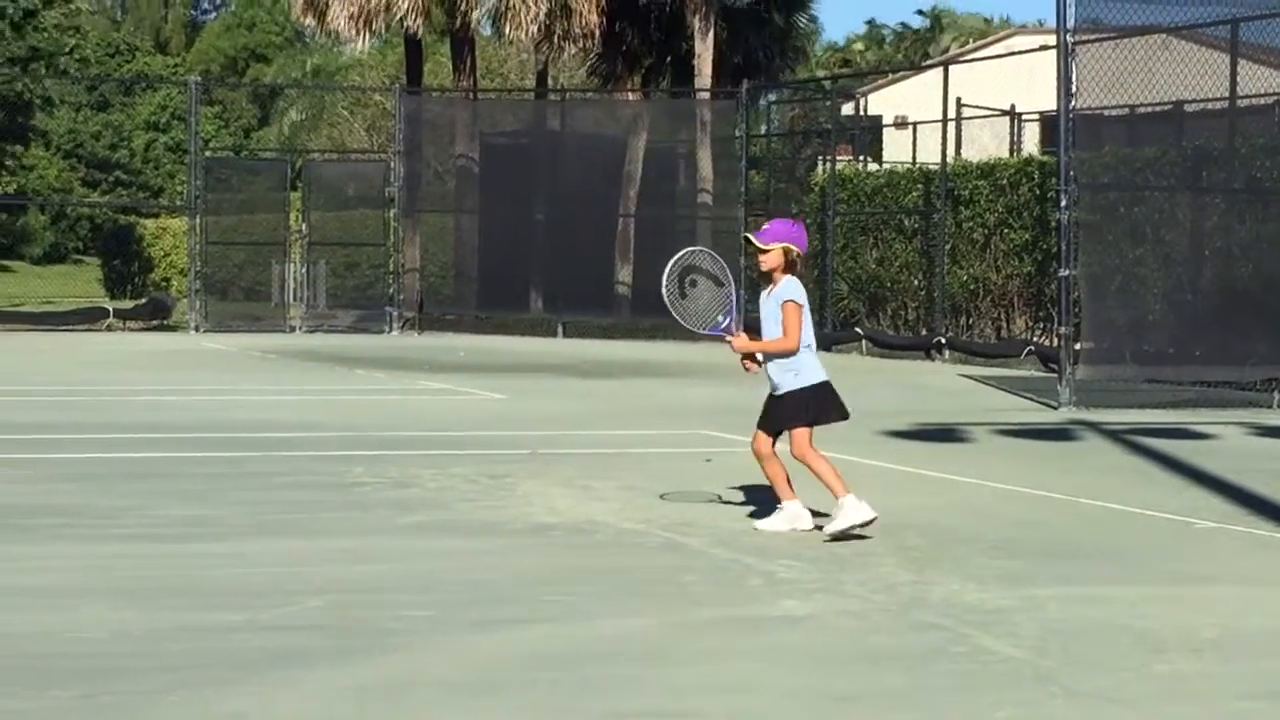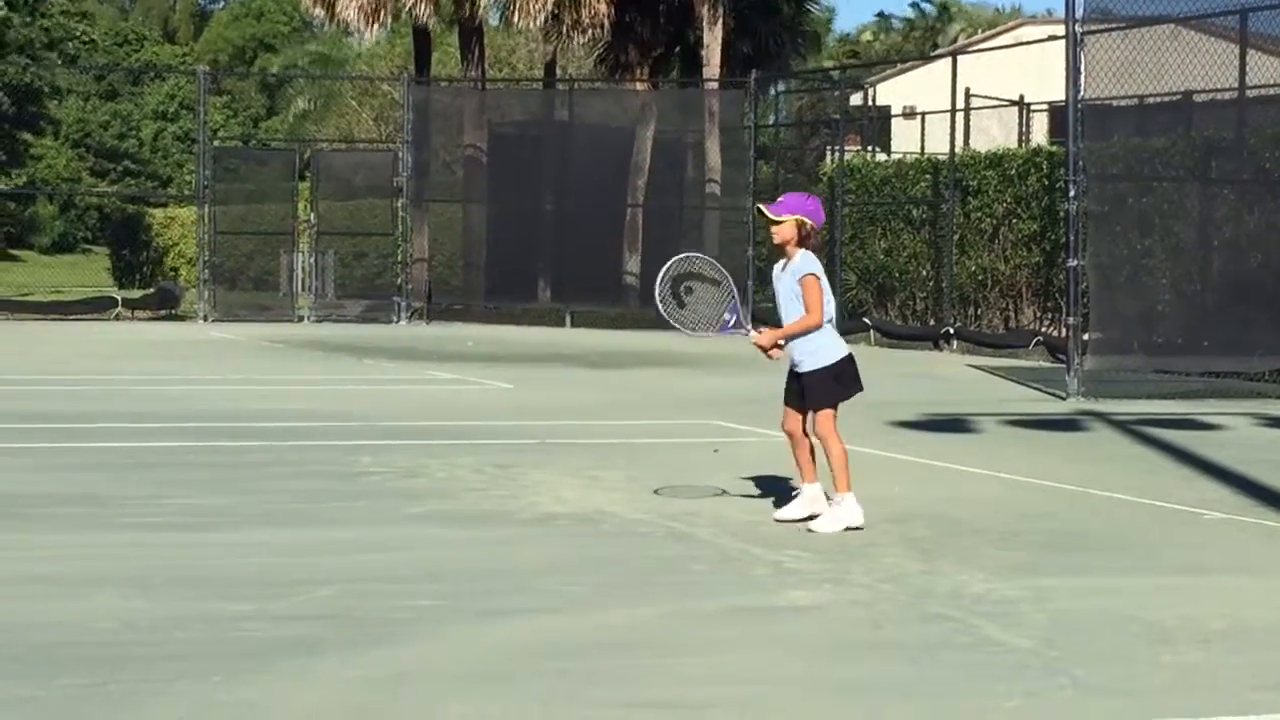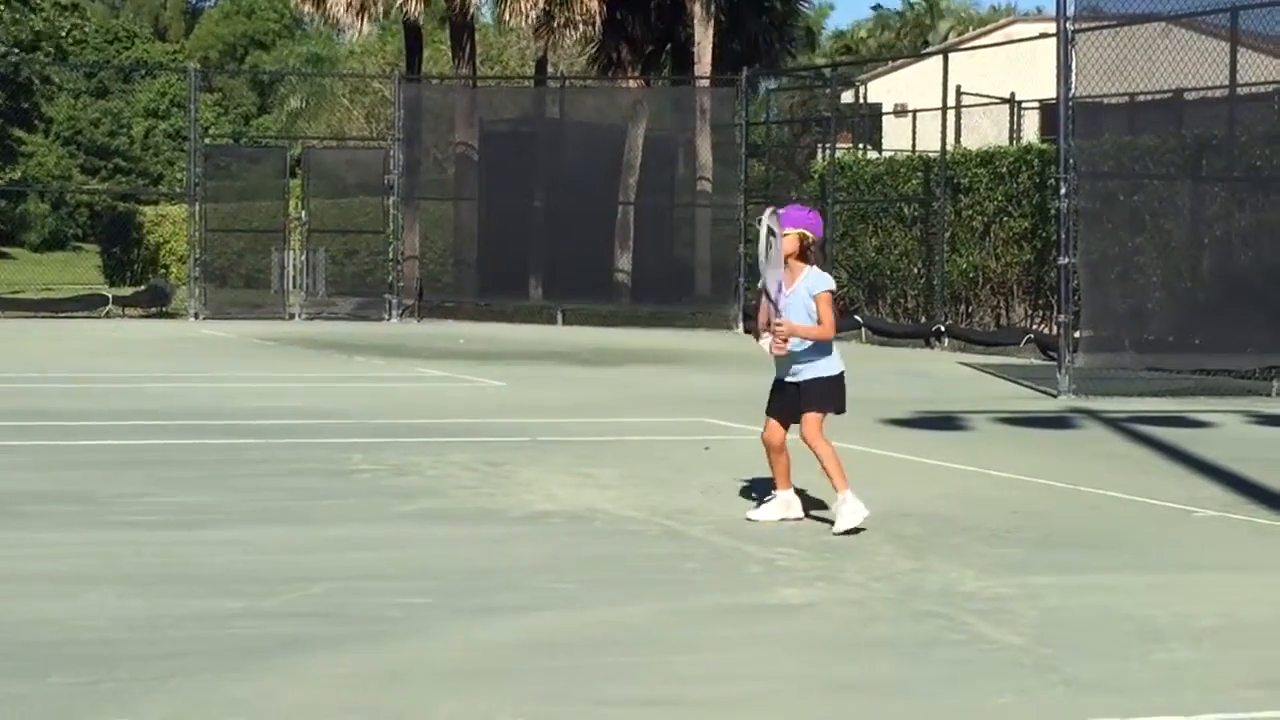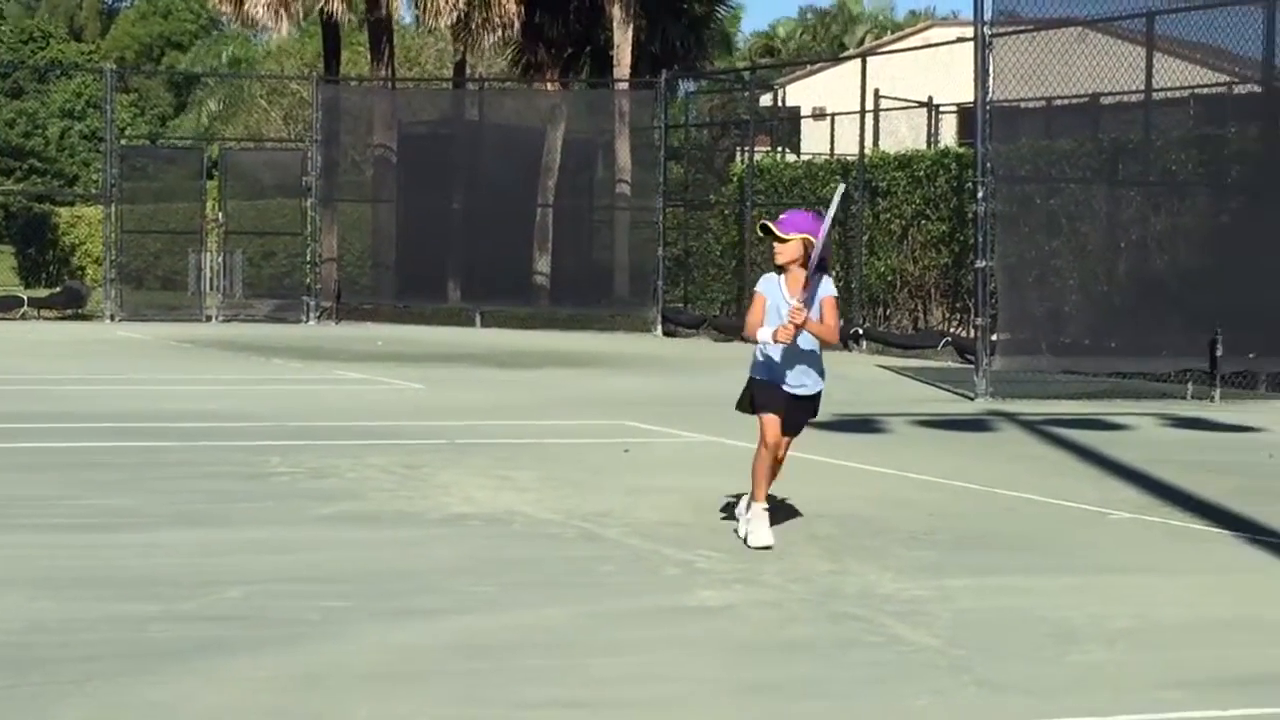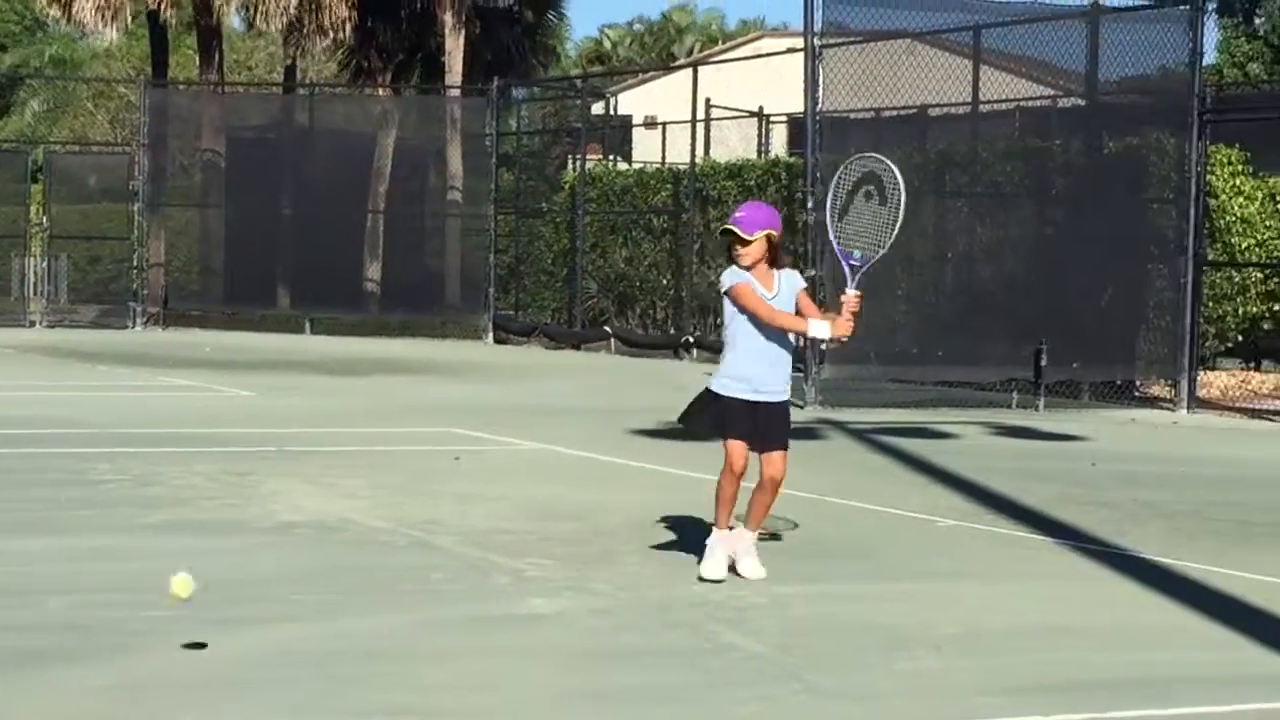
dt=0.4s
person 1, frame 1
left shoulder: (790, 290)
right shoulder: (768, 293)
left elbow: (792, 342)
left wrist: (751, 347)
right wrist: (755, 359)
left hip: (803, 382)
right hip: (782, 386)
left knee: (802, 448)
right knee: (761, 445)
left ankle: (850, 505)
right ankle: (792, 509)
person 1, frame 2
left shoulder: (806, 265)
right shoulder: (781, 268)
left elbow: (815, 318)
left wrist: (772, 336)
right wrist: (778, 339)
left hip: (823, 361)
right hip: (802, 363)
left knee: (824, 429)
right knee: (792, 425)
left ankle: (846, 503)
right ankle: (812, 493)
person 1, frame 3
left shoulder: (819, 280)
left elbow: (827, 333)
right elbow: (762, 327)
left wrist: (791, 331)
right wrist: (768, 342)
left hip: (822, 373)
right hip: (788, 374)
left knee: (812, 431)
right knee: (771, 436)
left ankle: (847, 501)
right ankle: (785, 499)
person 1, frame 4
left shoulder: (823, 285)
right shoulder: (767, 283)
left elbow: (832, 336)
right elbow: (749, 329)
left wrist: (807, 322)
right wrist: (774, 334)
left hip: (805, 383)
right hip: (768, 377)
left knee: (777, 451)
right knee: (770, 436)
left ankle: (756, 496)
right ankle: (757, 512)
person 1, frame 5
left shoulder: (790, 280)
right shoulder: (733, 279)
left elbow: (814, 322)
right elbow: (772, 318)
left wrist: (842, 316)
right wrist: (826, 328)
left hip: (774, 395)
right hip: (731, 391)
left knee: (773, 474)
right knee: (736, 462)
left ankle: (745, 537)
right ankle: (719, 537)
